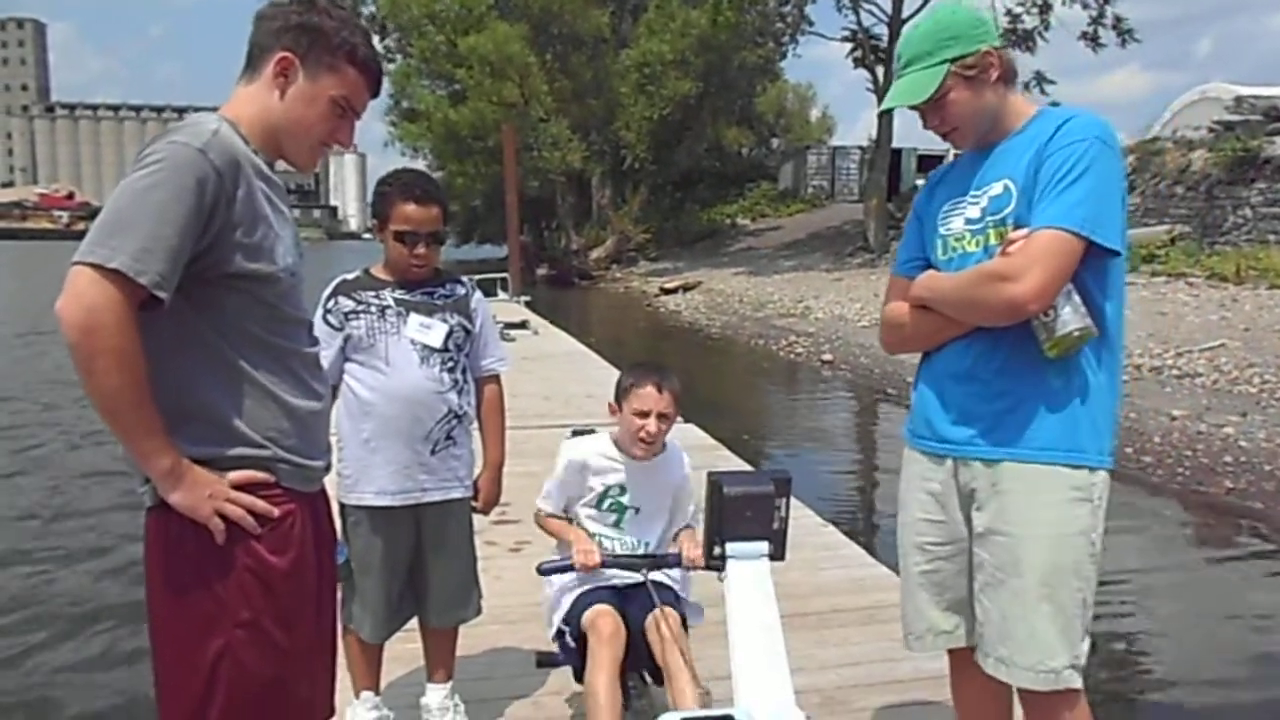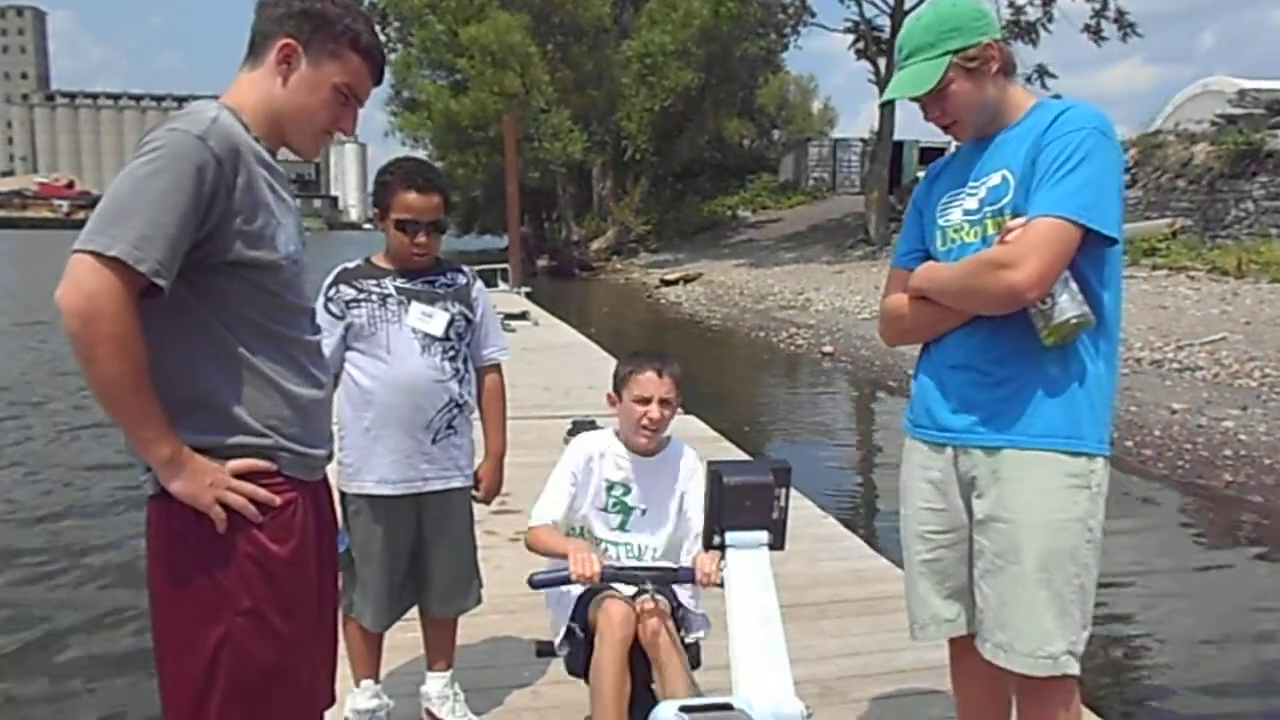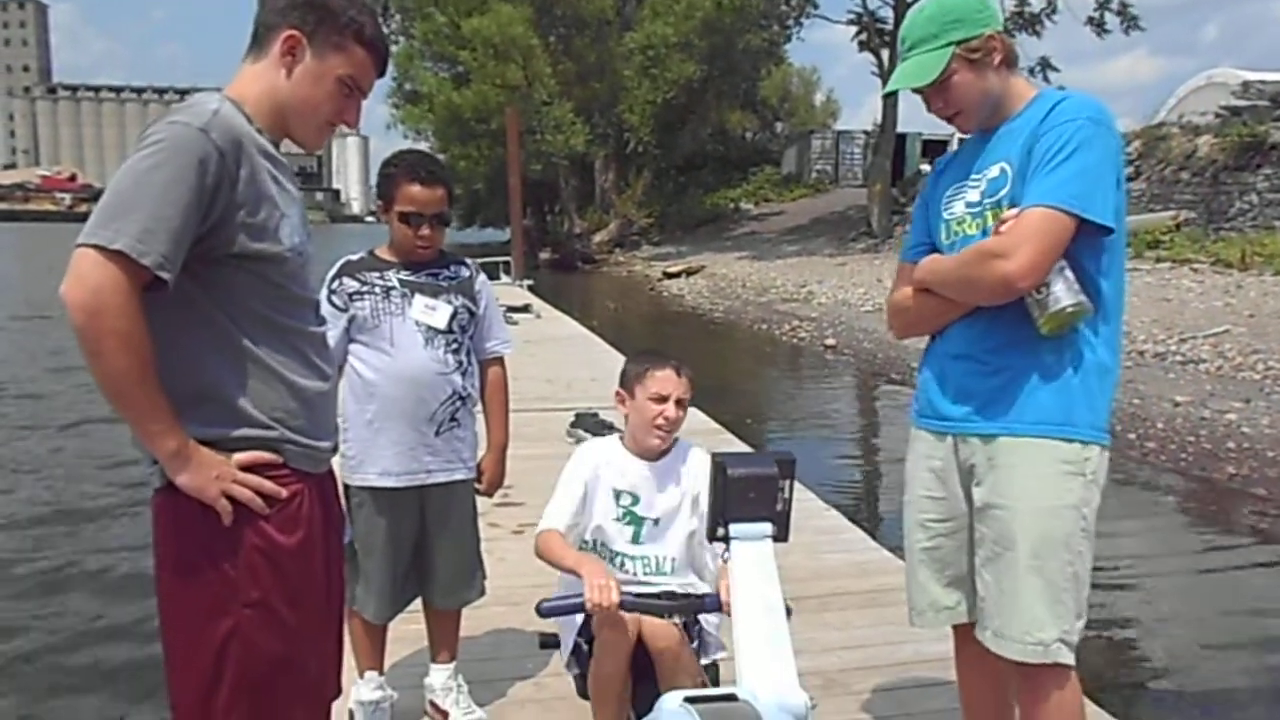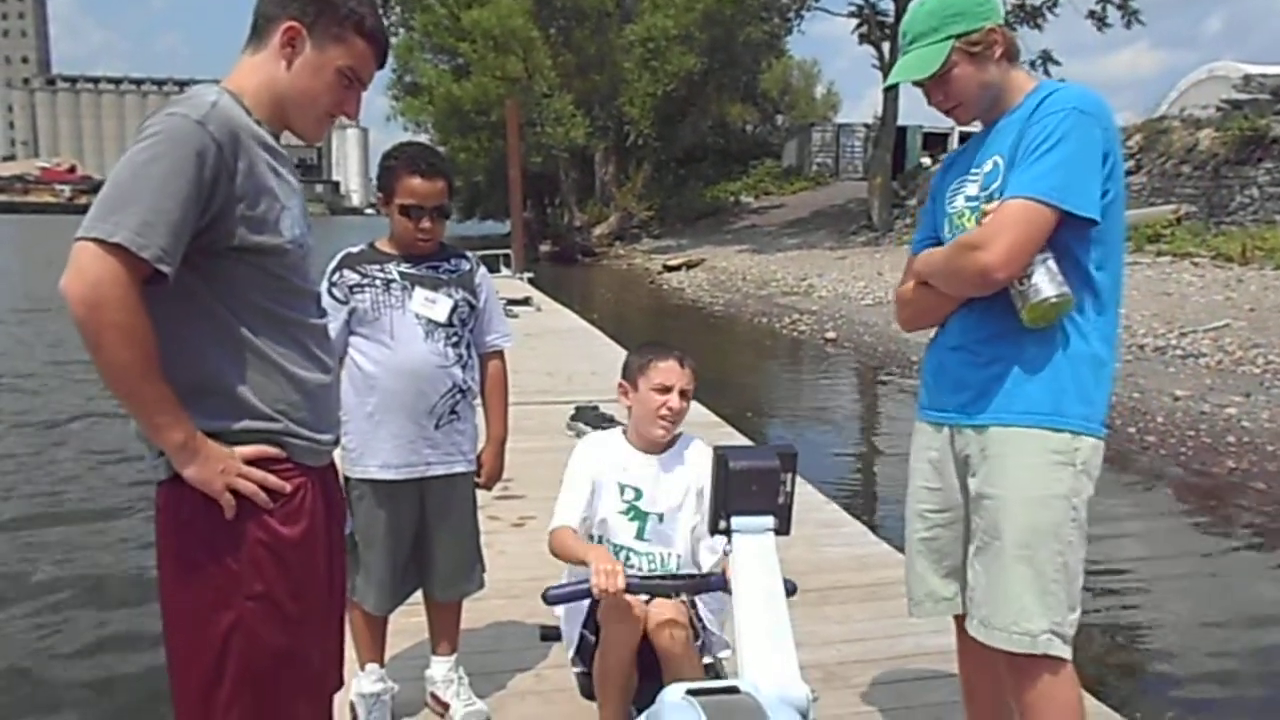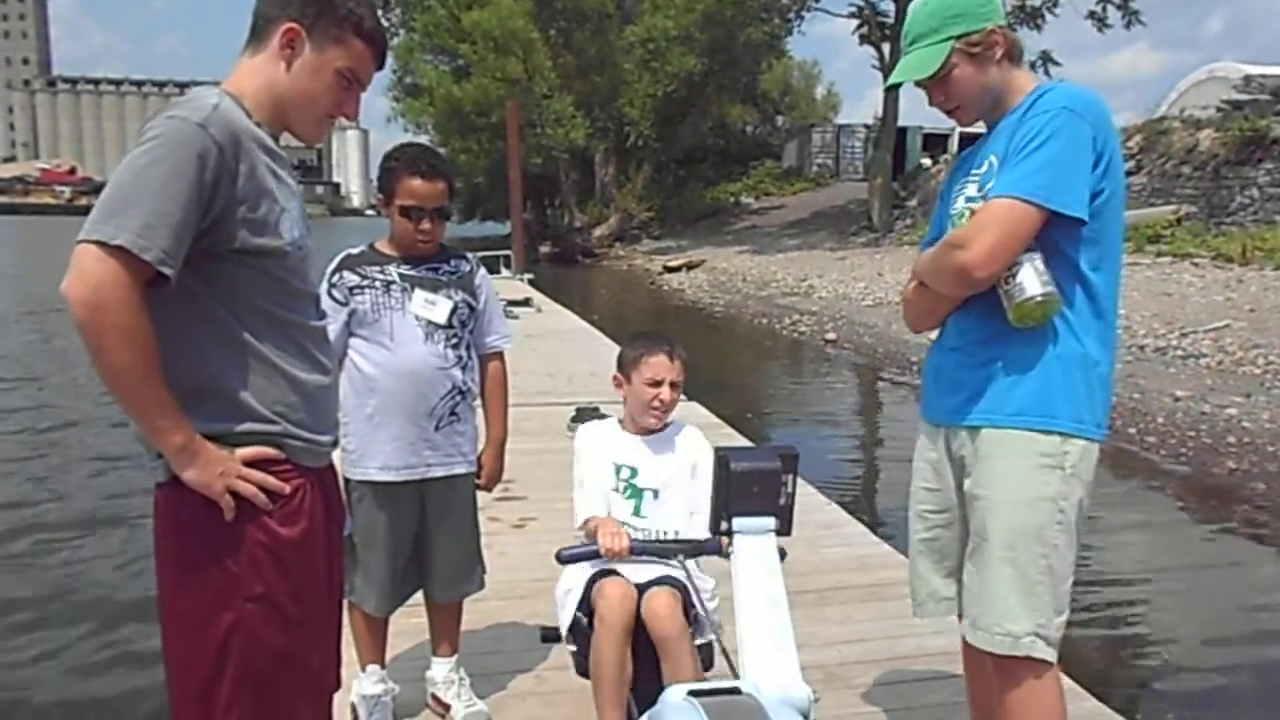
dt=0.2s
person 1, frame 1
left shoulder: (1076, 141)
right shoulder: (943, 186)
left elbow: (1025, 287)
right elbow: (895, 329)
left wrist: (934, 286)
right wrist: (984, 294)
left hip: (1041, 448)
right hip: (937, 443)
right knee: (966, 649)
person 1, frame 2
left shoulder: (1073, 131)
right shoulder: (941, 178)
left elbow: (1023, 274)
right elbow: (895, 320)
left wrist: (933, 277)
right wrist: (982, 286)
left hip: (1040, 433)
right hip: (937, 431)
left knee: (1036, 661)
right knee: (967, 638)
person 1, frame 3
left shoulder: (1073, 122)
right shoulder: (950, 170)
left elbow: (1016, 265)
right elbow: (902, 312)
left wrist: (937, 272)
right wrist: (979, 276)
left hip: (1040, 422)
right hip: (942, 419)
left knee: (1032, 649)
right knee: (970, 627)
person 1, frame 4
left shoulder: (1068, 113)
right shoulder: (959, 163)
left elbow: (993, 257)
right elbow: (911, 305)
left wrist: (931, 262)
right wrist: (969, 266)
left hip: (1037, 411)
right hip: (947, 410)
left knee: (1028, 642)
right knee: (973, 620)
person 1, frame 5
left shoulder: (1064, 114)
right shoulder: (971, 162)
left elbow: (974, 257)
right elbow: (919, 307)
left wrist: (928, 263)
right wrist: (970, 273)
left hip: (1033, 413)
right hip: (952, 410)
left knee: (1016, 644)
right knee: (976, 625)
person 2, frame 1
left shoulder: (255, 176)
right shoulder: (201, 154)
right elbow: (88, 307)
left wrist: (302, 500)
right wrist: (171, 472)
left hip: (288, 507)
right hip: (238, 518)
person 2, frame 2
left shoulder: (258, 164)
right shoulder: (201, 142)
right elbow: (87, 295)
left wrist: (305, 486)
right wrist: (173, 461)
left hip: (289, 496)
right hip: (239, 507)
person 2, frame 3
left shoulder: (262, 158)
right shoulder: (204, 135)
right elbow: (93, 290)
left wrist: (308, 488)
right wrist: (180, 455)
left hip: (295, 489)
right hip: (244, 502)
person 2, frame 4
left shoulder: (263, 151)
right shoulder: (203, 126)
right elbow: (92, 283)
left wrist: (313, 474)
right wrist: (186, 446)
left hip: (297, 481)
right hip: (245, 496)
person 2, frame 5
left shoulder: (262, 153)
right shoulder: (203, 130)
right elbow: (95, 286)
left wrist: (311, 477)
right wrist: (186, 451)
left hip: (297, 484)
right hip: (245, 500)
person 3, frame 1
left shoulder: (463, 298)
right shoulder: (345, 298)
left elbow: (487, 382)
left wrist: (493, 465)
left hip: (446, 481)
right hip: (370, 483)
left knee: (443, 597)
right knee: (365, 602)
person 3, frame 2
left shoulder: (464, 287)
right shoulder: (346, 287)
left elbow: (488, 372)
left wrist: (494, 455)
left hip: (447, 470)
right hip: (370, 472)
left knee: (444, 587)
right knee: (365, 591)
person 3, frame 3
left shoulder: (467, 279)
right shoulder: (350, 280)
left elbow: (491, 365)
left wrist: (497, 447)
left hip: (449, 462)
right hip: (374, 465)
left knee: (447, 579)
right knee: (369, 583)
person 3, frame 4
left shoulder: (467, 272)
right shoulder: (350, 272)
left elbow: (491, 359)
left wrist: (496, 441)
left hip: (449, 455)
right hip: (374, 457)
left knee: (447, 572)
right knee: (369, 576)
left ankle: (444, 673)
person 3, frame 5
left shoulder: (467, 274)
right shoulder: (350, 273)
left elbow: (491, 360)
left wrist: (496, 443)
left hip: (450, 456)
right hip: (374, 459)
left knee: (448, 573)
right knee: (369, 578)
person 4, frame 1
left shoulder: (675, 463)
right shoulder: (581, 455)
left elbow: (684, 522)
right elbow: (544, 514)
left wrist: (688, 538)
right wrist: (576, 536)
left hip: (652, 577)
right hip: (587, 579)
left knee: (668, 627)
right knee: (606, 628)
person 4, frame 2
left shoulder: (685, 462)
right shoulder: (587, 450)
left elbow: (696, 545)
right elbow: (535, 533)
left wrist: (707, 558)
right wrist: (573, 548)
left hip: (659, 583)
right hip: (591, 584)
left knee: (653, 617)
right knee: (615, 614)
person 4, frame 3
left shoulder: (697, 465)
right shoulder: (593, 457)
left elbow: (719, 550)
right elbow: (546, 538)
left wrist: (730, 578)
right wrist: (589, 567)
left hip: (675, 597)
right hip: (601, 598)
left knee: (661, 627)
right knee: (617, 624)
person 4, frame 4
left shoulder: (700, 460)
right shoulder: (595, 450)
left elbow: (717, 551)
right elbow: (559, 536)
right wrist: (596, 556)
left hip: (679, 594)
right hip: (605, 593)
left knee: (668, 621)
right knee: (624, 615)
person 4, frame 5
left shoulder: (692, 443)
right shoulder: (594, 437)
left elbow: (708, 524)
right elbow: (590, 522)
right wrist: (606, 527)
left hip: (671, 571)
right hip: (602, 570)
left knee: (661, 607)
right knee: (615, 597)
